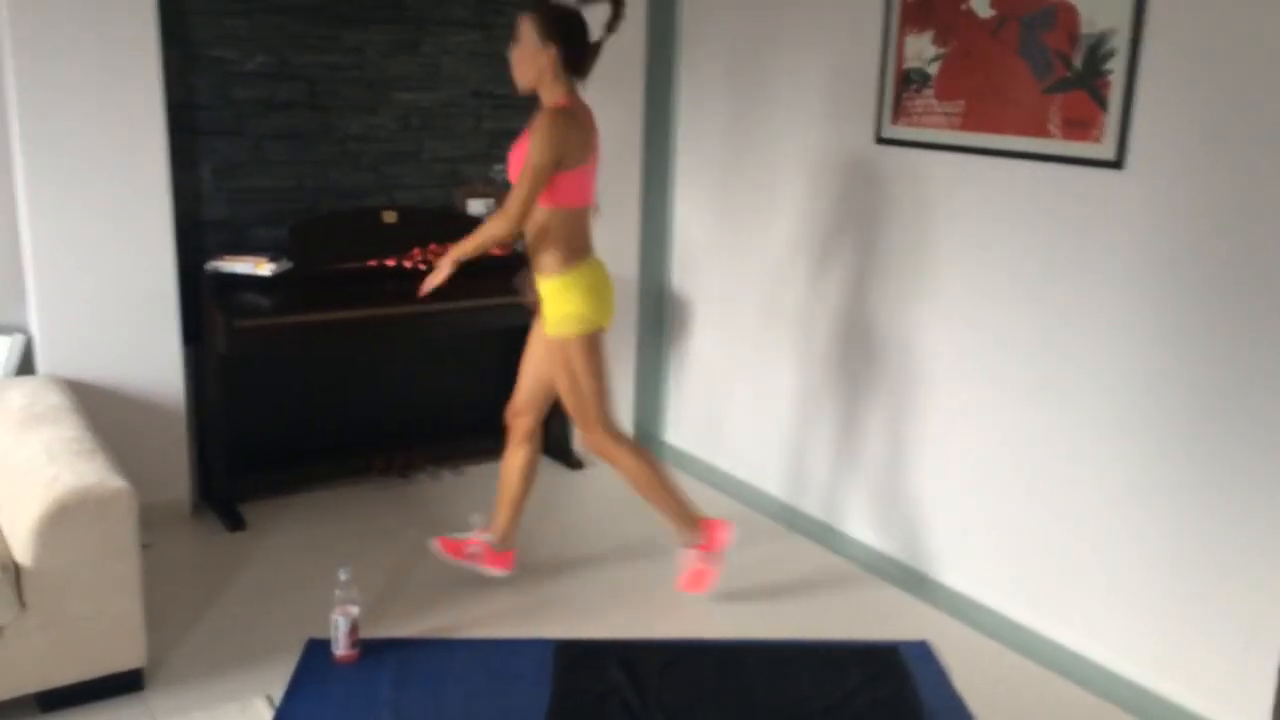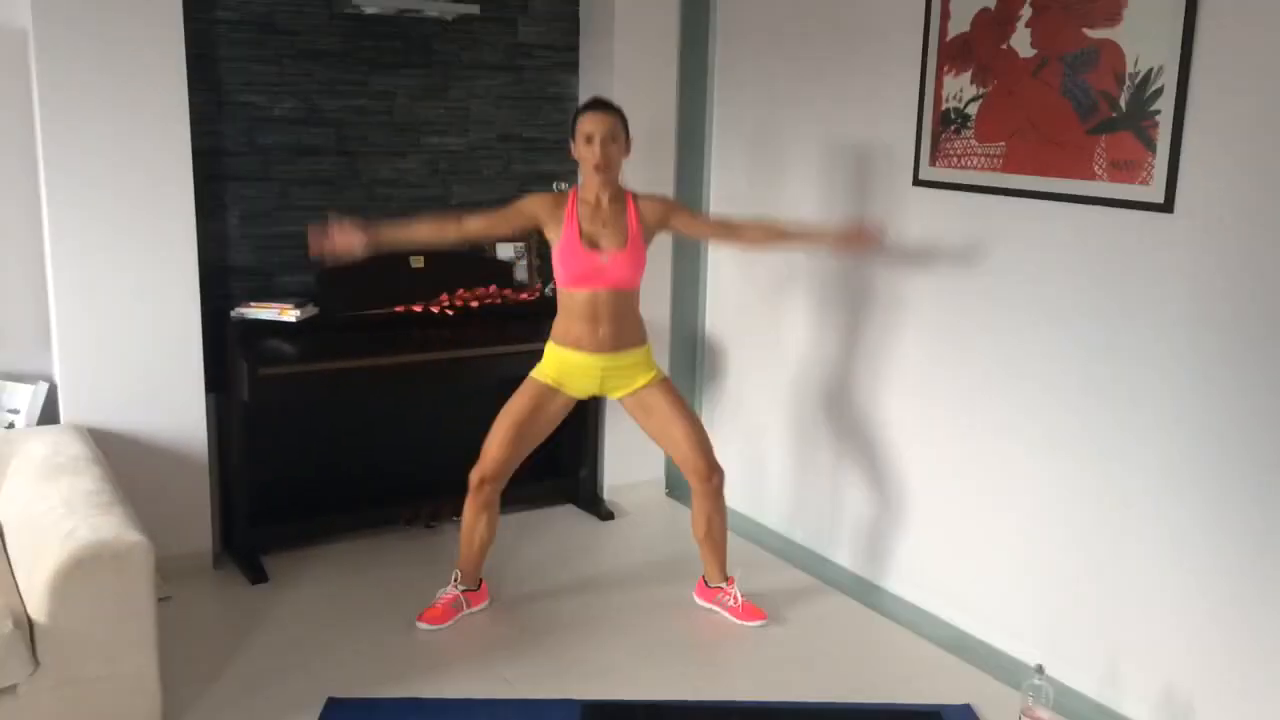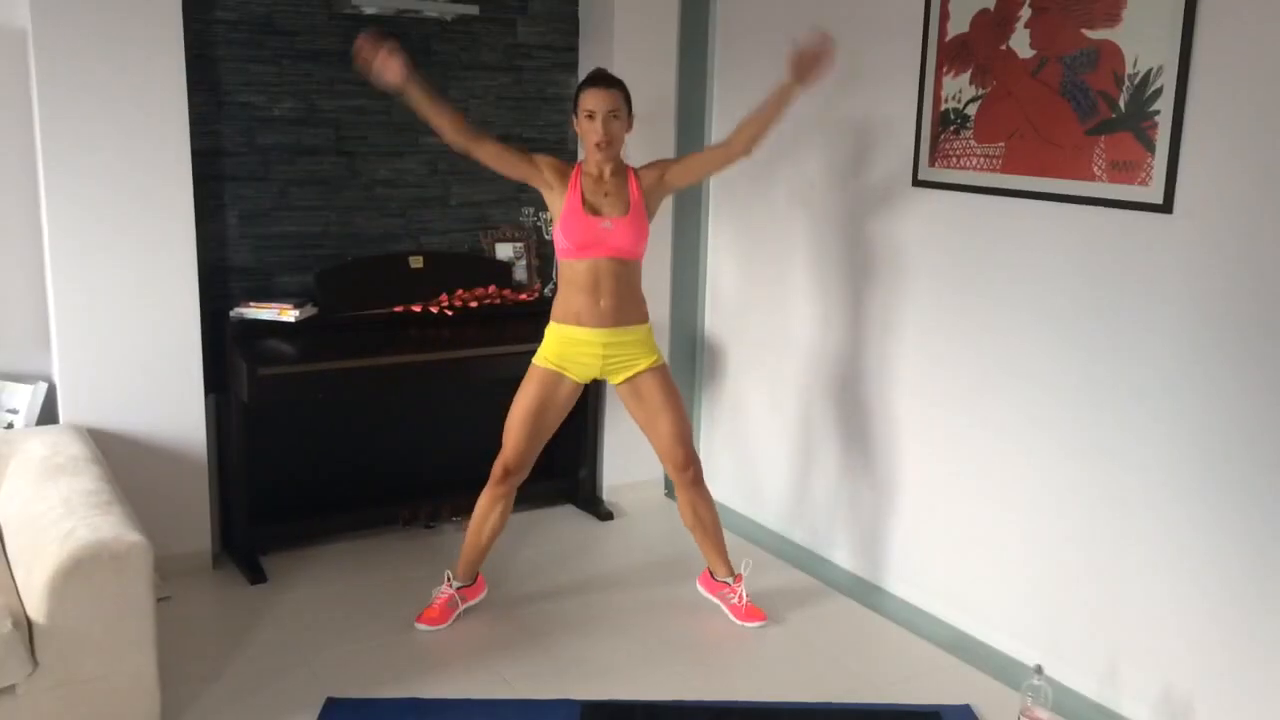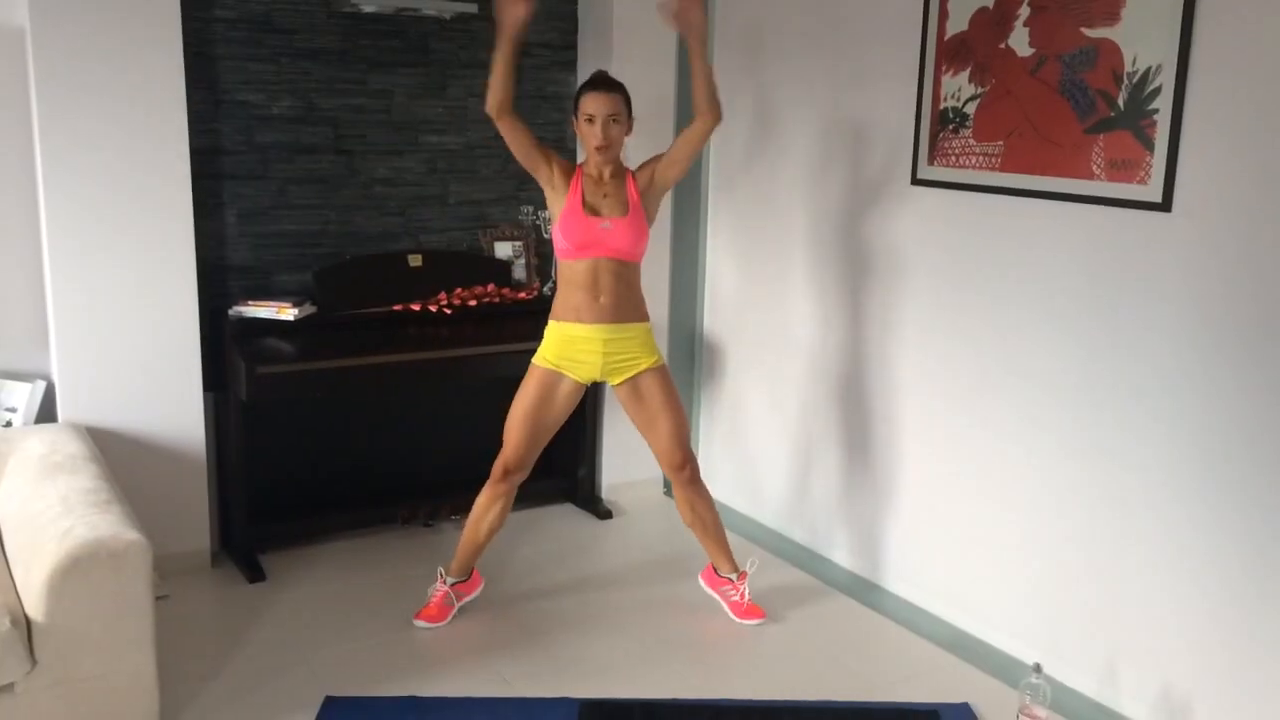
dt=0.2s
person 1, frame 1
left shoulder: (553, 121)
right shoulder: (569, 115)
left elbow: (514, 219)
left wrist: (452, 256)
left hip: (571, 293)
right hip: (566, 289)
left knee: (595, 432)
right knee: (521, 419)
left ankle: (698, 533)
right ankle: (495, 544)
person 1, frame 2
left shoulder: (649, 210)
right shoulder: (548, 208)
left elbow: (733, 231)
right elbow: (461, 227)
left wrist: (821, 237)
right wrist: (374, 235)
left hip: (632, 365)
right hip: (562, 365)
left knee: (706, 473)
right knee: (485, 476)
left ankle: (715, 584)
right ankle: (468, 587)
person 1, frame 3
left shoulder: (651, 181)
right shoulder: (553, 177)
left elbow: (738, 146)
right elbow: (467, 140)
left wrist: (790, 86)
right wrist: (408, 83)
left hip: (633, 349)
right hip: (565, 348)
left knee: (686, 469)
right knee: (506, 470)
left ankle: (721, 578)
right ankle: (463, 582)
person 1, frame 4
left shoulder: (648, 181)
right shoulder: (557, 178)
left elbow: (708, 117)
right elbow: (498, 109)
left hip: (633, 347)
right hip: (564, 345)
left knee: (683, 468)
right knee: (507, 469)
left ankle: (726, 576)
right ankle: (457, 579)
